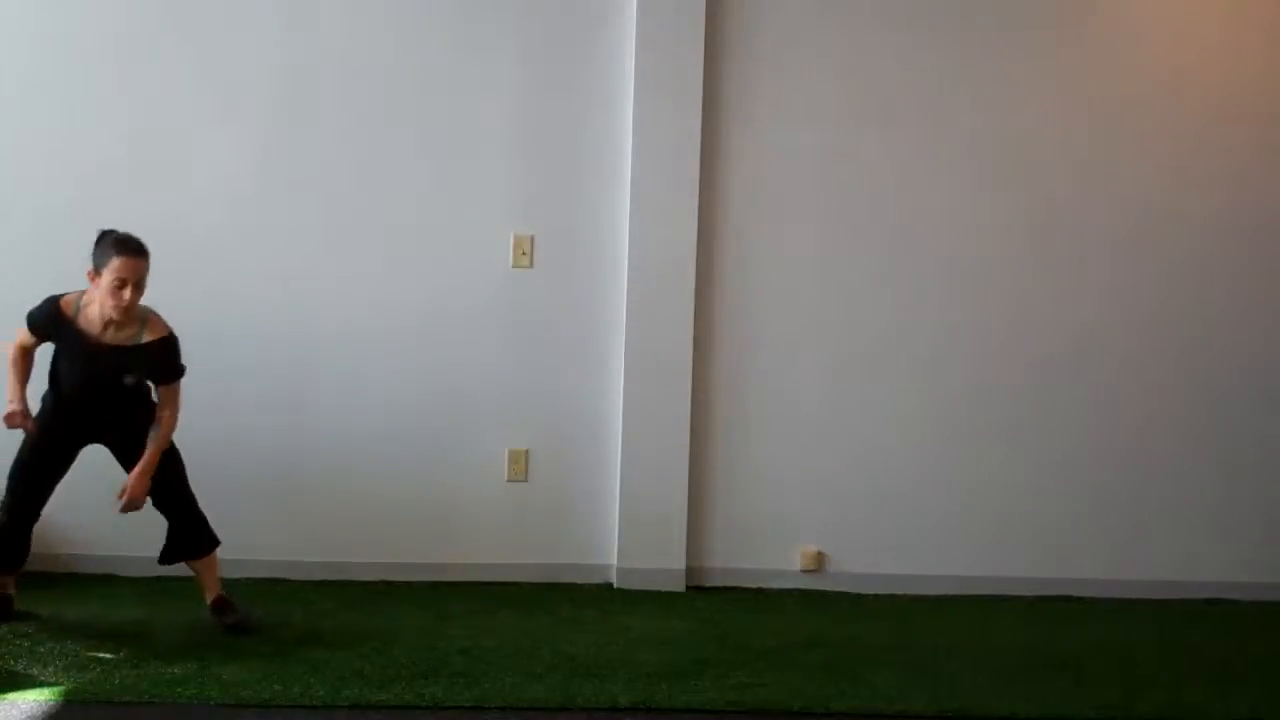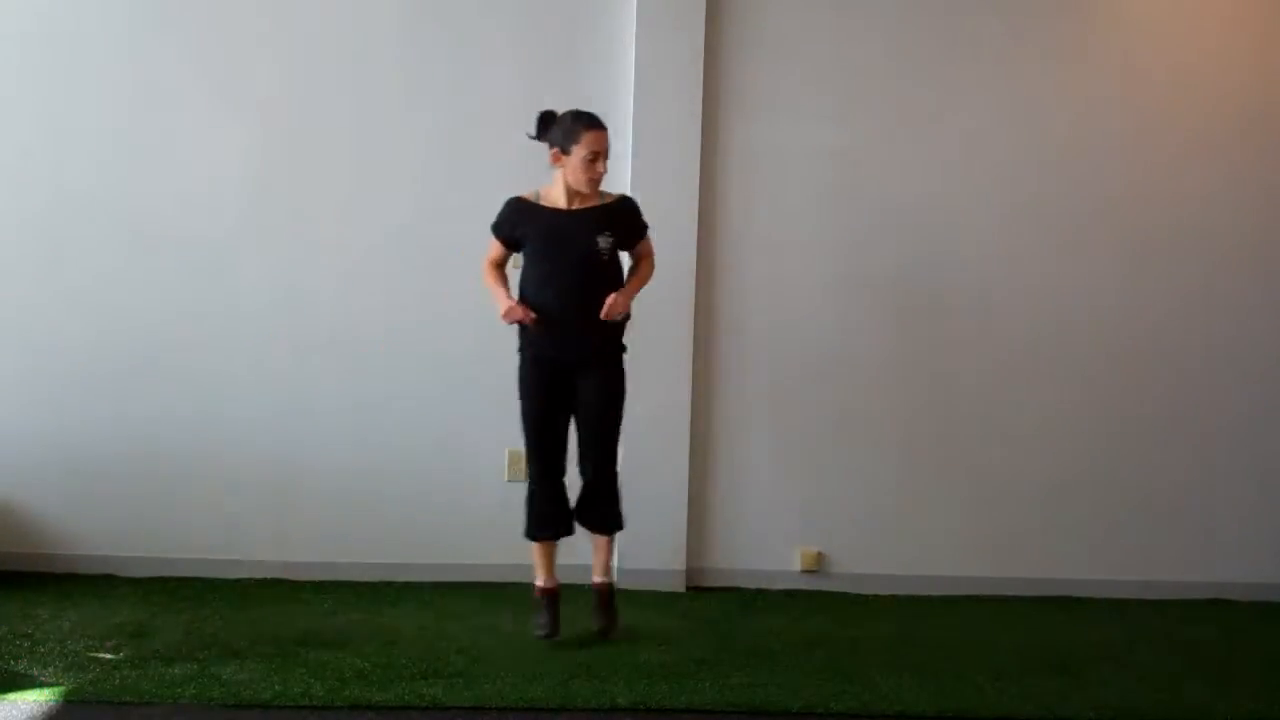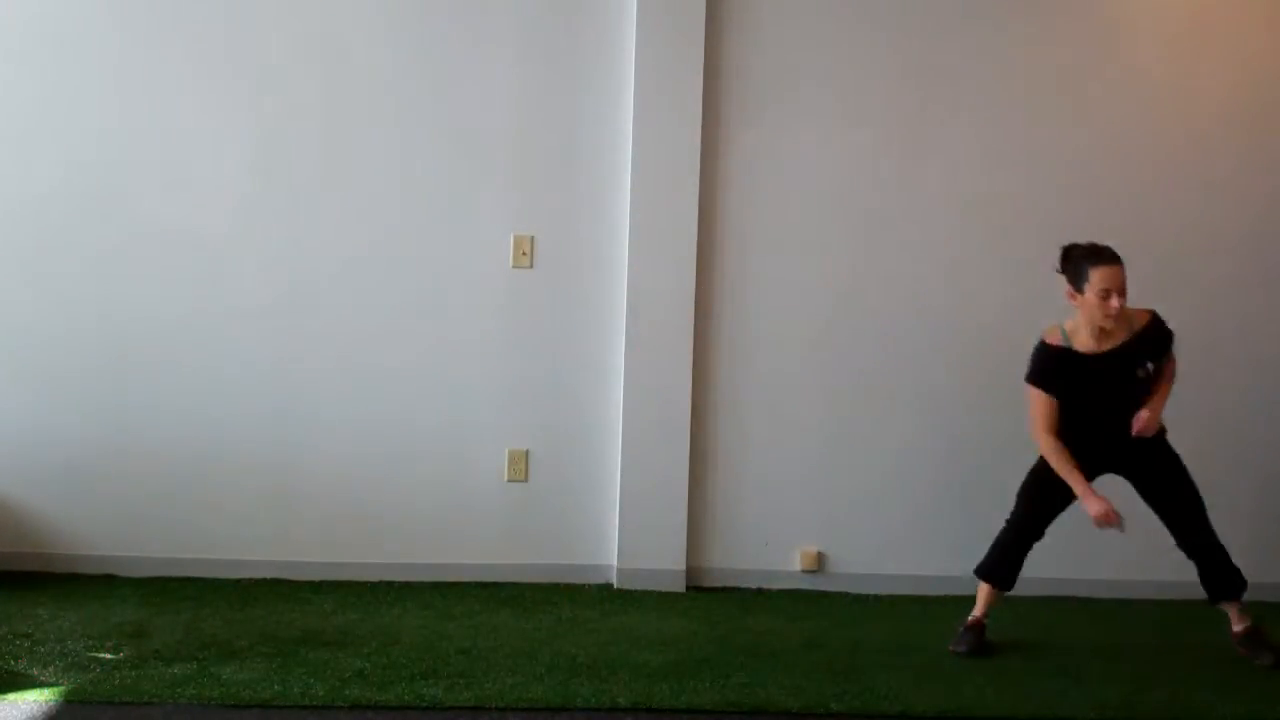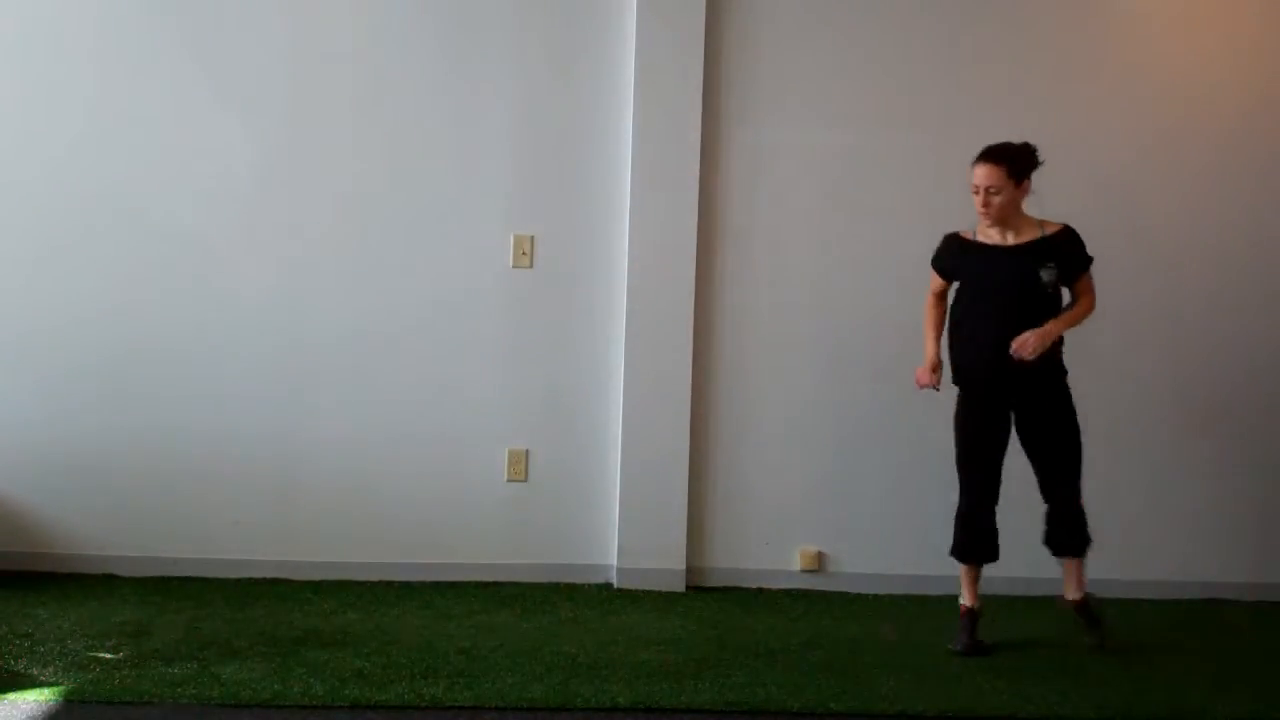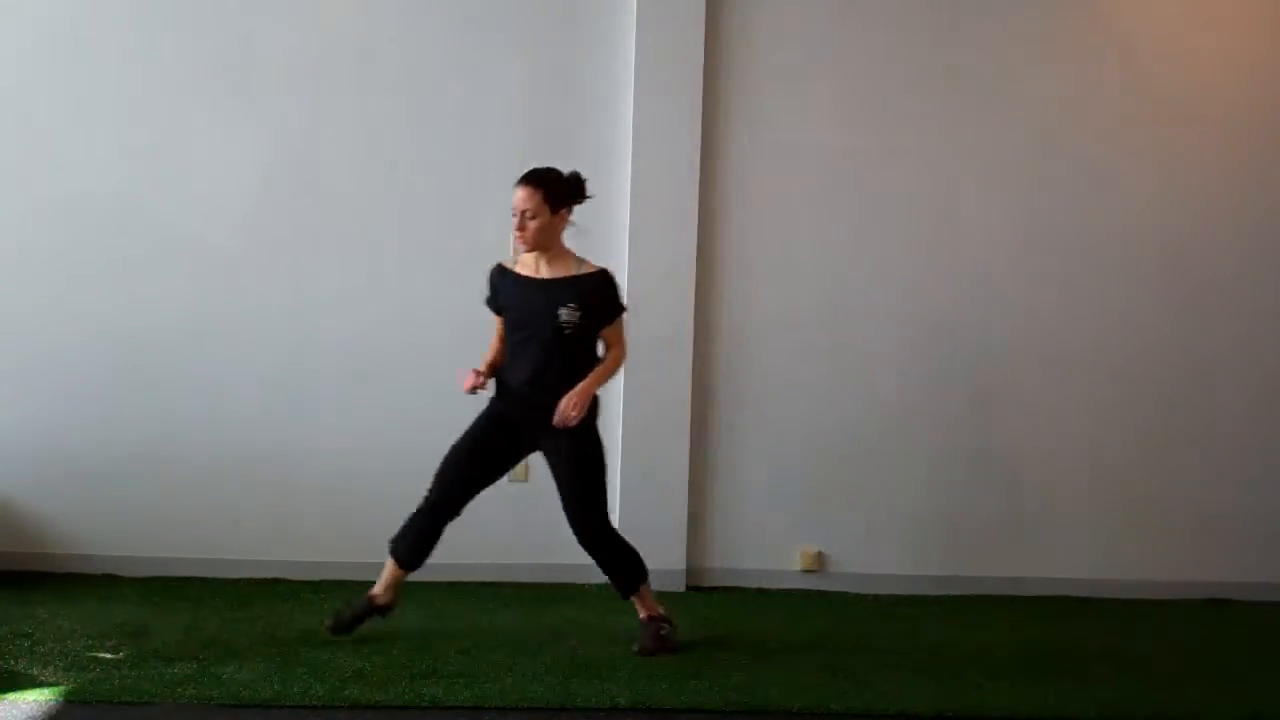
dt=1s
person 1, frame 1
left shoulder: (156, 338)
right shoulder: (58, 312)
left elbow: (168, 408)
left wrist: (146, 467)
left hip: (127, 419)
right hip: (64, 417)
left knee: (178, 500)
left ankle: (216, 597)
person 1, frame 2
left shoulder: (618, 211)
right shoulder: (522, 211)
left elbow: (646, 262)
right elbow: (492, 264)
left wrist: (626, 295)
right wrist: (506, 300)
left hip: (600, 358)
right hip: (541, 356)
left knee: (599, 465)
right knee: (544, 468)
left ankle: (602, 583)
right ankle: (544, 587)
person 1, frame 3
left shoulder: (1147, 327)
right shoulder: (1054, 352)
left elbow: (1167, 365)
right elbow: (1044, 433)
left wrist: (1155, 404)
right wrist: (1087, 494)
left hip: (1138, 443)
right hip: (1072, 448)
left knee: (1196, 531)
right knee: (1022, 526)
left ankle: (1243, 627)
right ankle: (977, 620)
person 1, frame 4
left shoulder: (1059, 241)
right shoulder: (959, 245)
left elbow: (1085, 298)
right elbow: (936, 296)
left wrist: (1050, 330)
right wrist: (931, 353)
left hip: (1041, 384)
right hip: (978, 386)
left knee: (1063, 489)
right knee: (978, 494)
left ankle: (1076, 597)
right ankle: (970, 607)
person 1, frame 5
left shoulder: (594, 282)
right shoulder: (505, 276)
left elbow: (615, 351)
left wrist: (585, 390)
right wrist: (484, 369)
left hip: (568, 421)
right hip: (510, 410)
left knee: (591, 526)
right knee: (441, 498)
left ankle: (653, 616)
right ankle: (380, 596)
